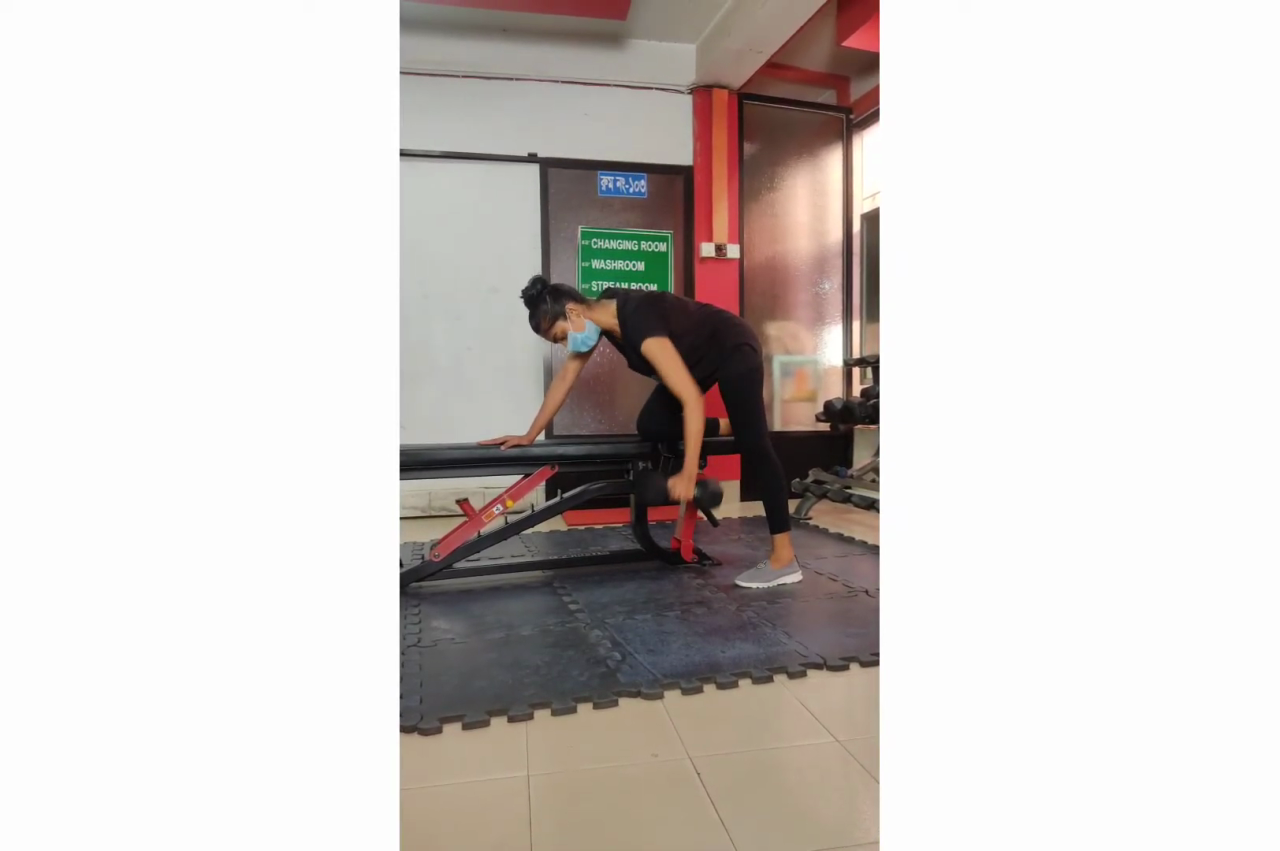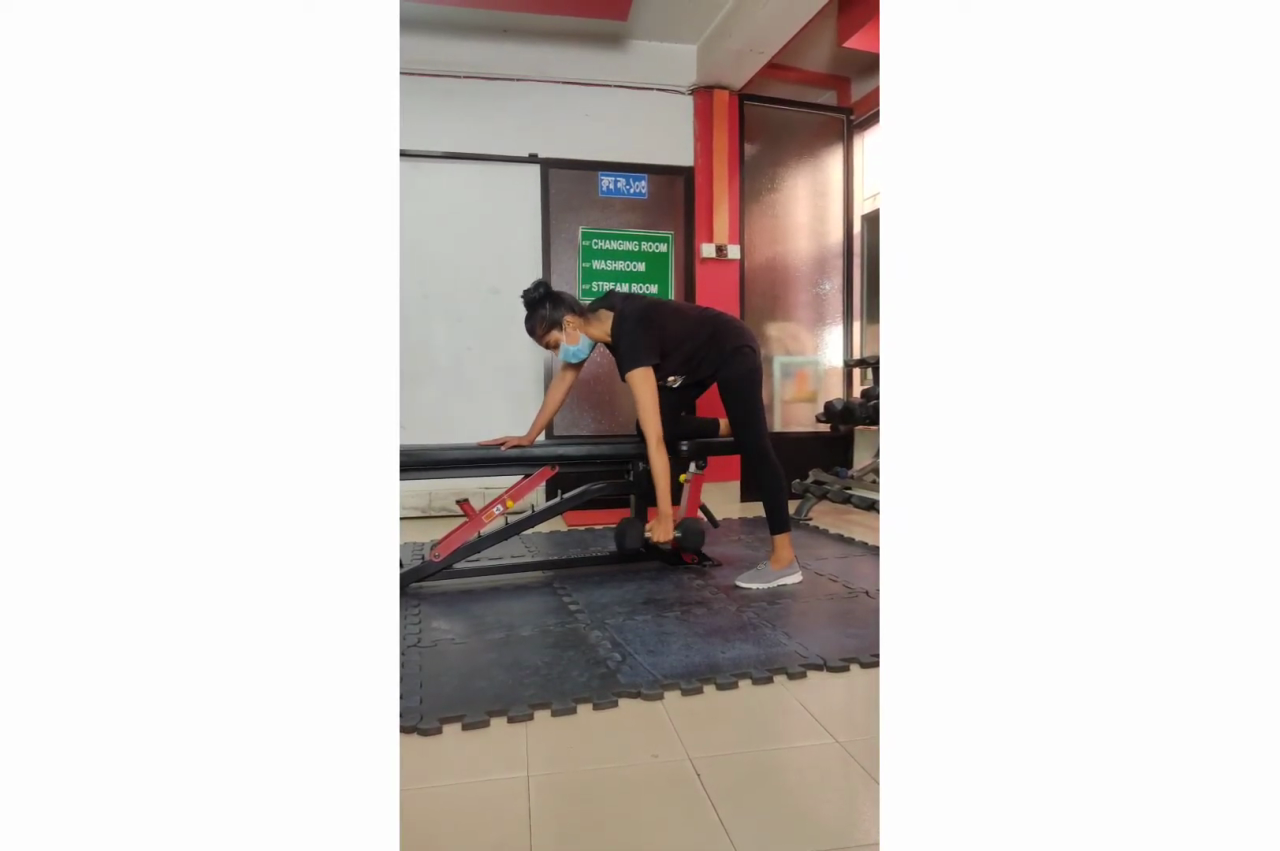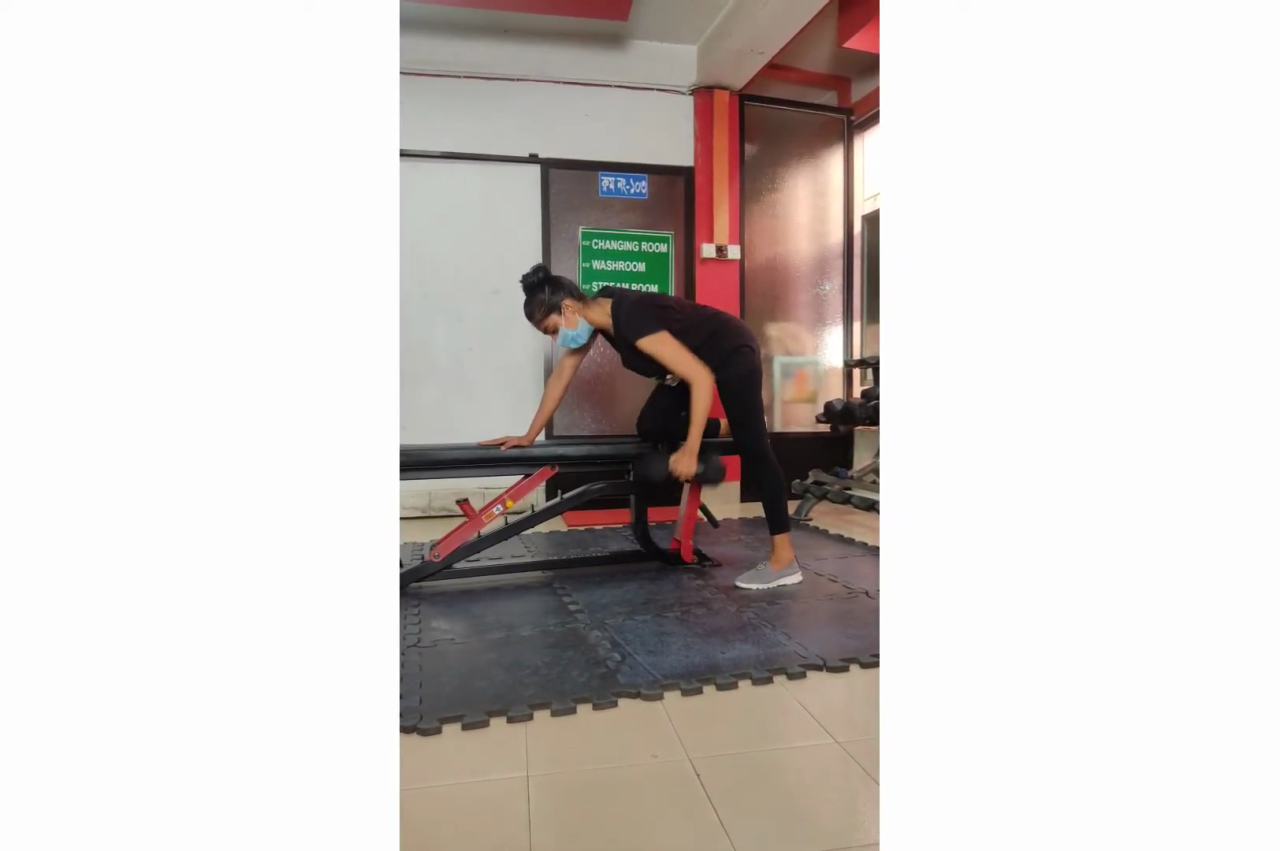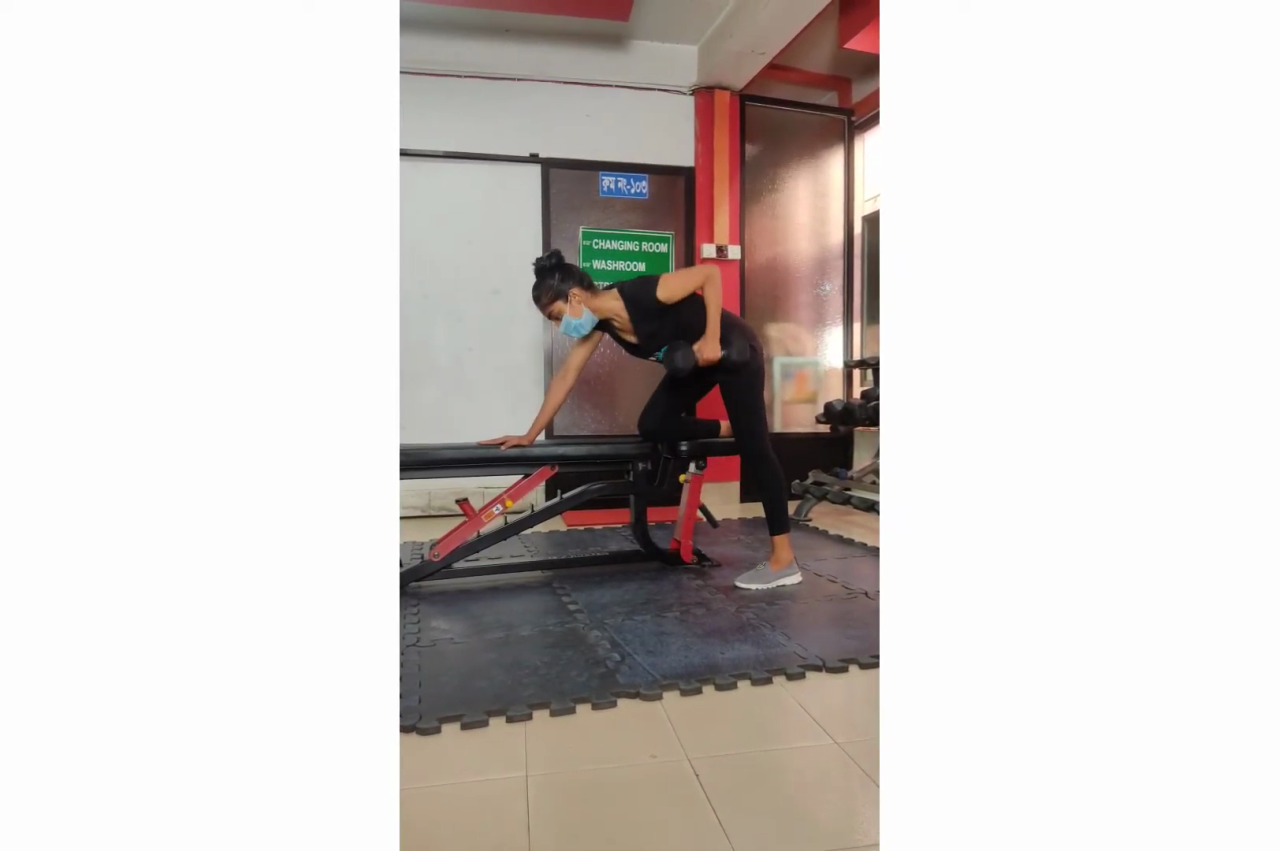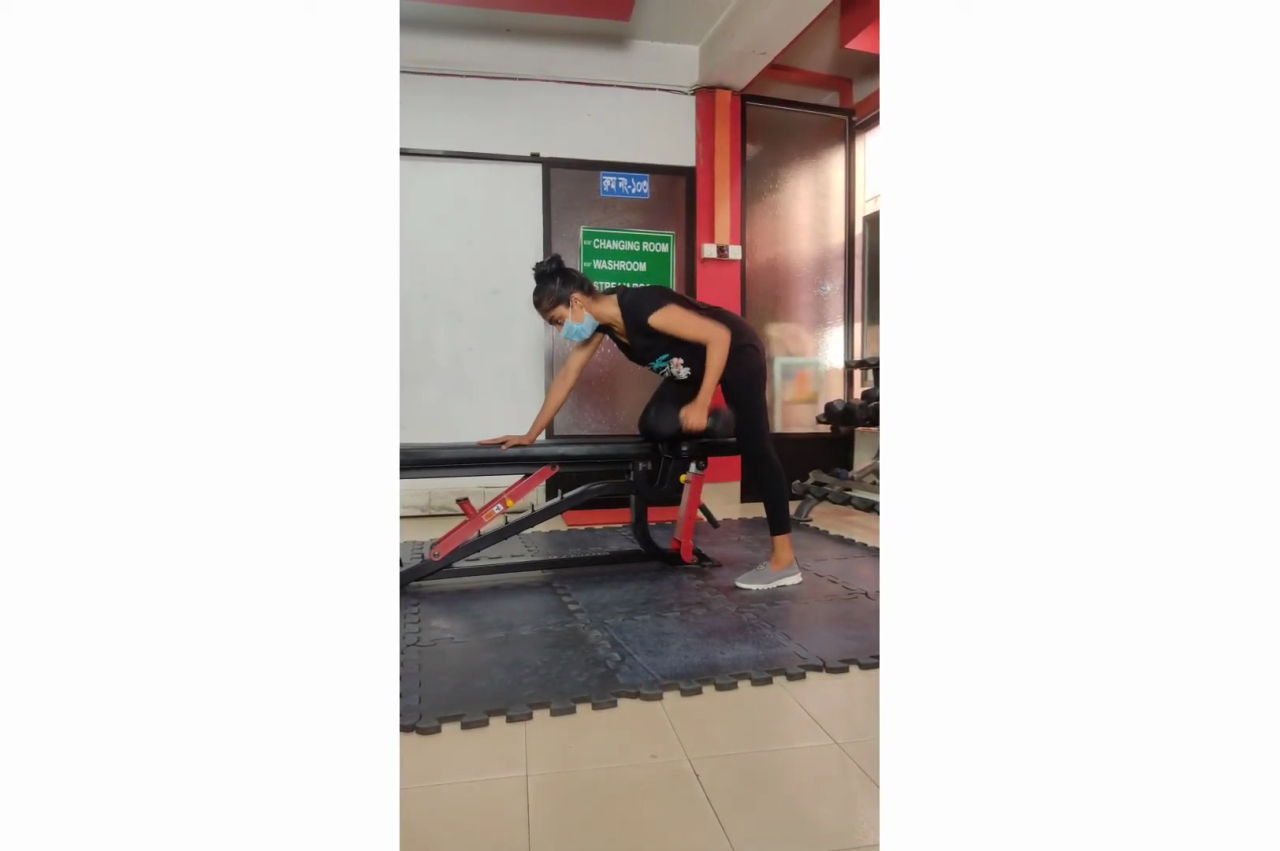
dt=0.4s
person 1, frame 1
left shoulder: (638, 321)
right shoulder: (599, 313)
left elbow: (691, 398)
right elbow: (566, 376)
left wrist: (688, 475)
right wrist: (530, 436)
left hip: (733, 350)
right hip: (697, 358)
left knee: (754, 448)
right knee: (651, 426)
left ankle: (784, 558)
right ankle: (733, 428)
person 1, frame 2
left shoulder: (631, 340)
right shoulder: (596, 316)
left elbow: (655, 439)
right elbow: (565, 378)
left wrist: (665, 514)
right wrist: (529, 436)
left hip: (732, 351)
right hip: (696, 357)
left knee: (753, 449)
right knee: (656, 423)
left ankle: (784, 559)
right ankle: (732, 427)
person 1, frame 3
left shoulder: (631, 319)
right shoulder: (595, 310)
left elbow: (702, 379)
right elbow: (562, 375)
left wrist: (691, 451)
right wrist: (529, 436)
left hip: (732, 350)
right hip: (697, 355)
left knee: (753, 450)
right knee: (651, 428)
left ankle: (784, 559)
right ankle: (734, 426)
person 1, frame 4
left shoulder: (641, 295)
right shoulder: (600, 316)
left elbow: (710, 273)
right elbow: (567, 375)
left wrist: (711, 339)
right wrist: (530, 436)
right hip: (692, 358)
left knee: (754, 450)
right knee: (653, 427)
left ankle: (784, 559)
right ankle: (733, 428)
person 1, frame 5
left shoulder: (640, 307)
right shoulder: (601, 318)
left elbow: (720, 336)
right elbow: (567, 376)
left wrist: (701, 405)
right wrist: (530, 435)
left hip: (735, 351)
left knee: (755, 450)
left ankle: (784, 560)
right ankle: (734, 427)
